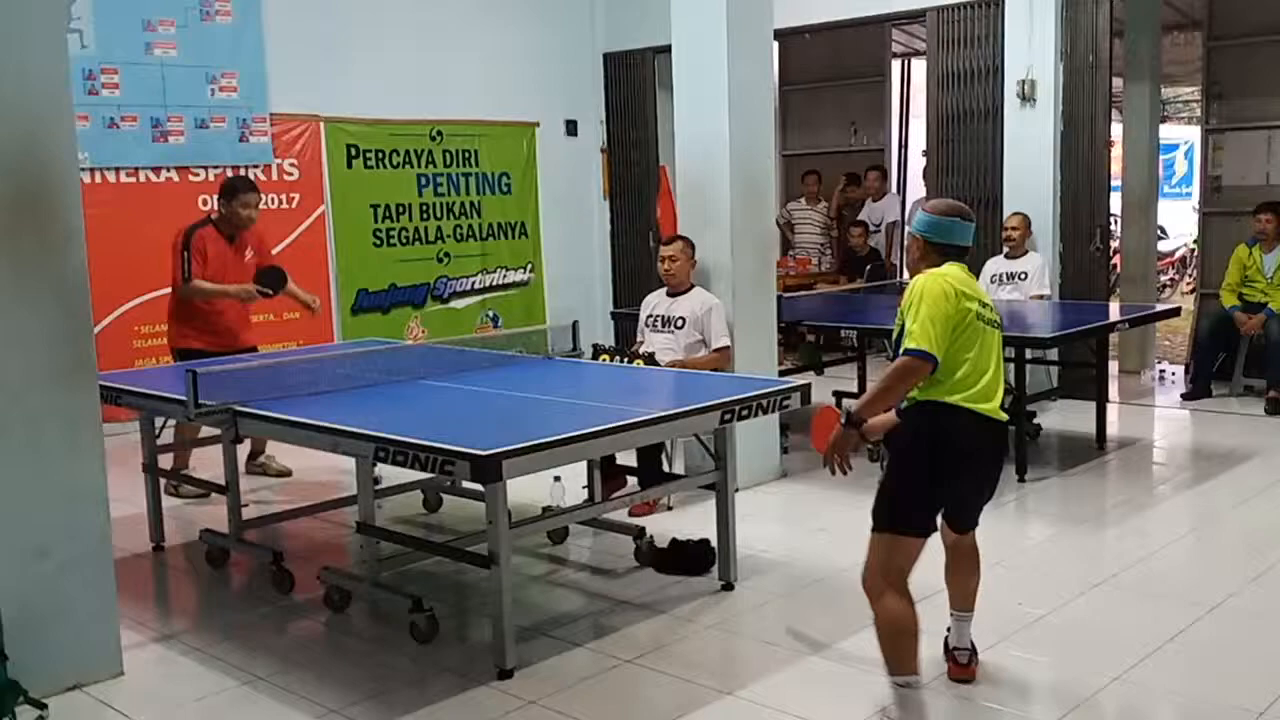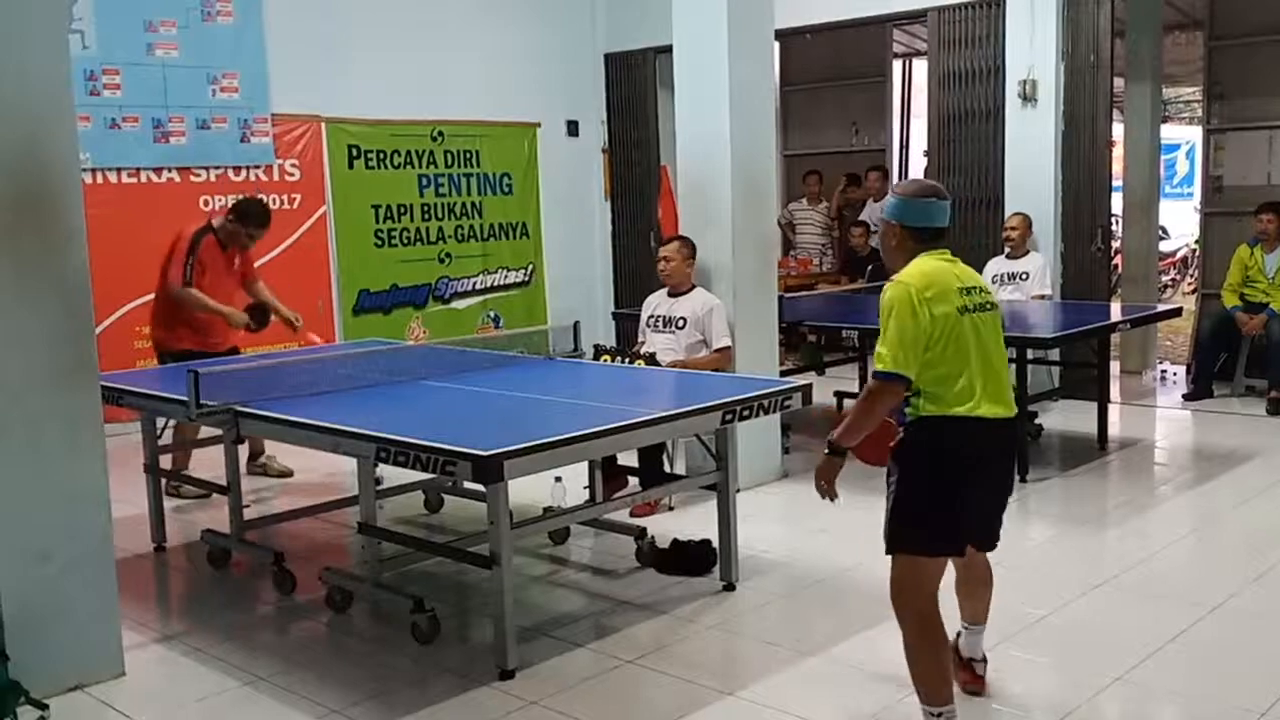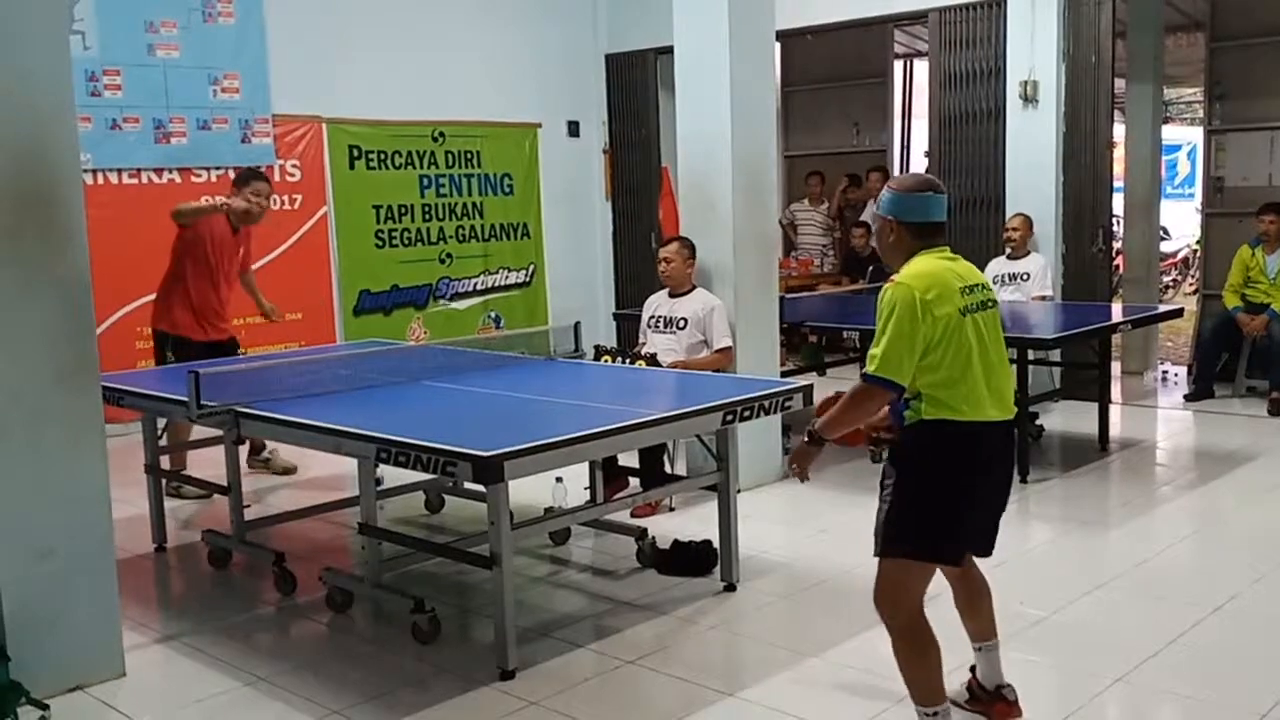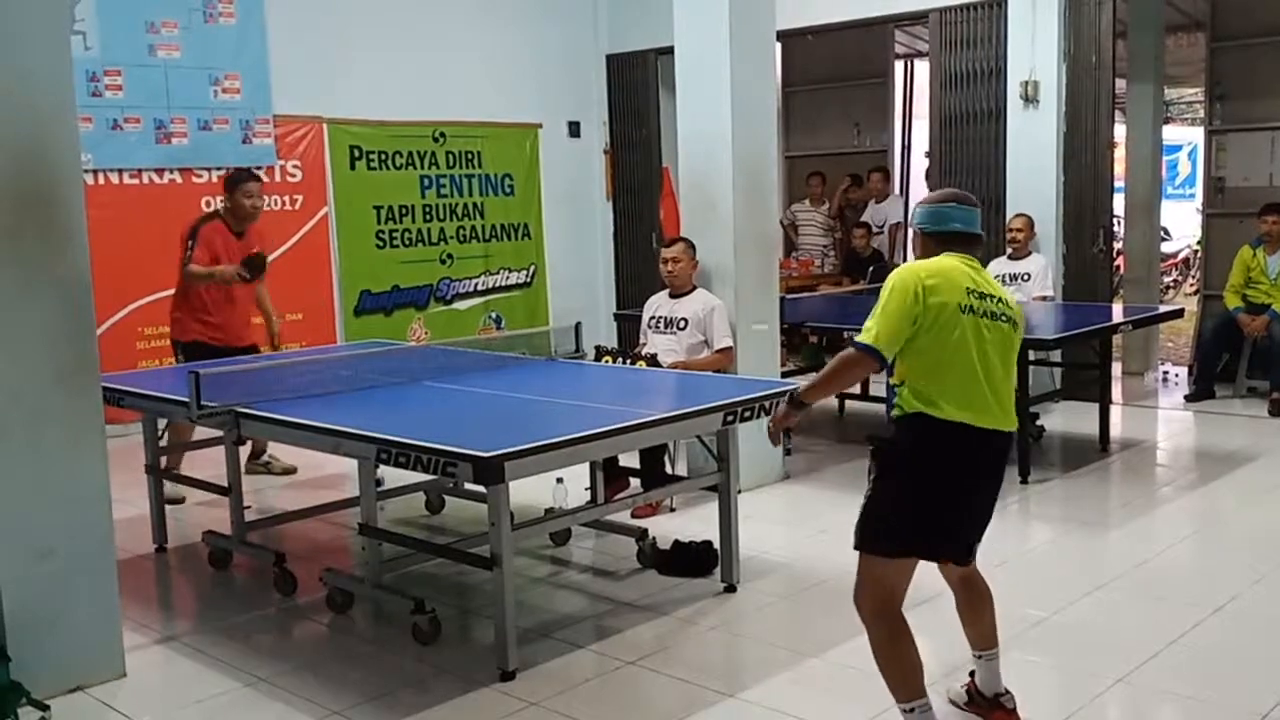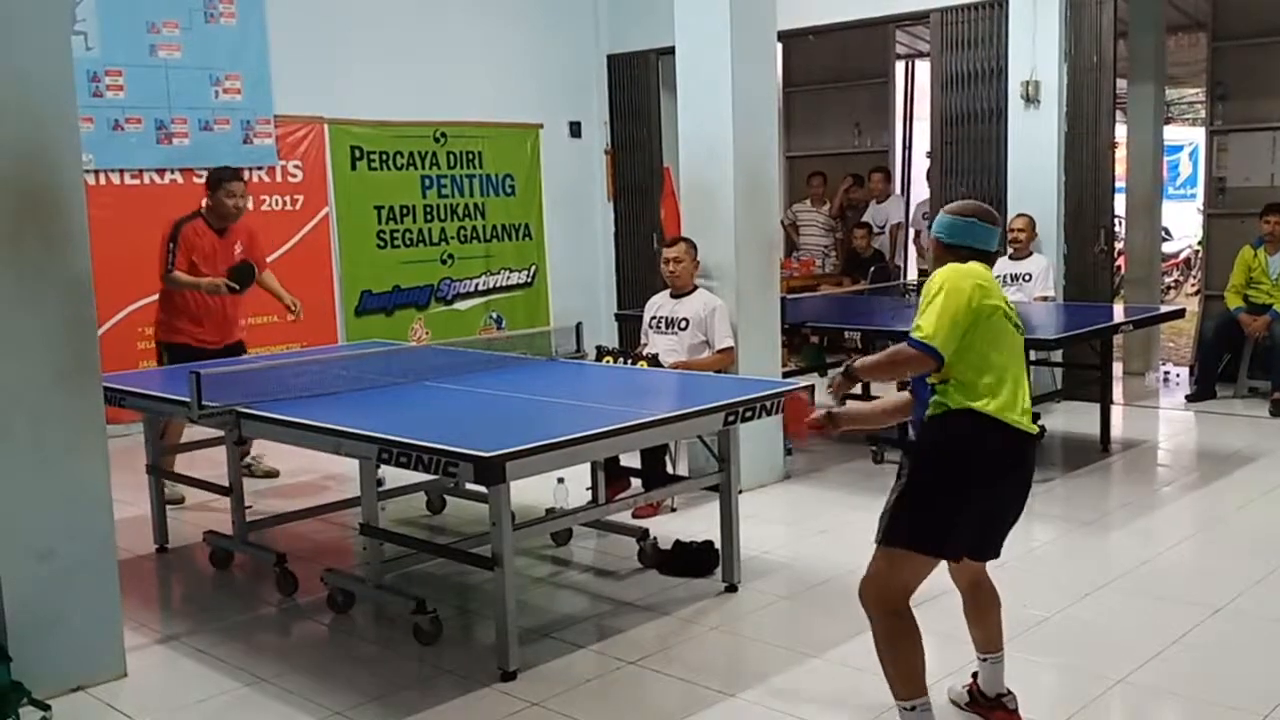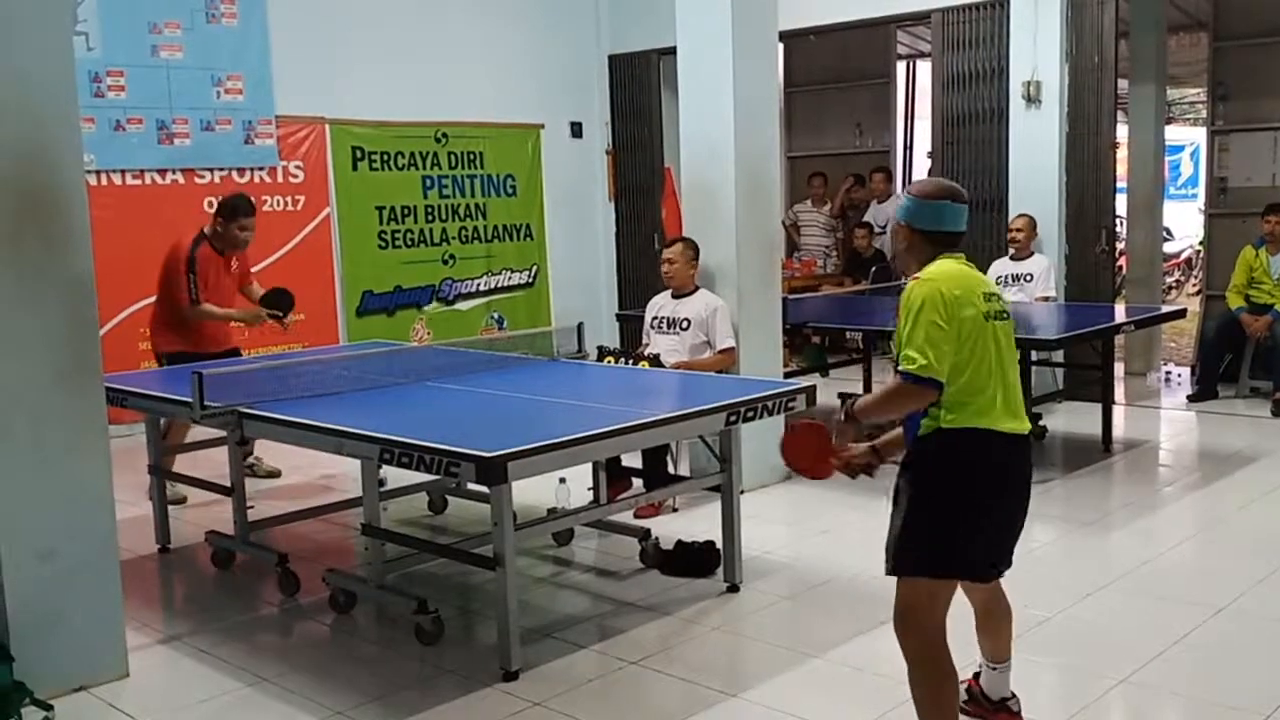
dt=0.3s
person 1, frame 1
left shoulder: (931, 285)
right shoulder: (978, 295)
left elbow: (916, 366)
left wrist: (853, 421)
right wrist: (886, 422)
left hip: (938, 435)
right hip: (986, 437)
left knee: (882, 578)
right knee: (959, 533)
left ankle: (909, 703)
right ankle: (960, 647)
person 1, frame 2
left shoulder: (908, 286)
right shoulder: (973, 282)
left elbow: (891, 385)
left wrist: (837, 446)
right wrist: (916, 432)
left hip: (944, 446)
right hip: (996, 438)
left knee: (912, 597)
right knee: (971, 550)
right ankle: (970, 656)
person 1, frame 3
left shoulder: (910, 287)
right shoulder: (972, 277)
left elbow: (878, 388)
left wrist: (815, 437)
right wrist: (901, 416)
left hip: (943, 450)
right hip: (993, 442)
left knee: (896, 601)
right knee: (957, 561)
person 1, frame 4
left shoulder: (916, 277)
right shoulder: (1005, 301)
left elbow: (864, 357)
left wrist: (797, 401)
left hip: (929, 445)
right hip: (989, 449)
left knee: (876, 599)
right knee: (959, 565)
person 1, frame 5
left shoulder: (954, 281)
right shoulder: (989, 292)
left elbow: (919, 360)
right elbow: (920, 399)
left wrist: (853, 369)
right wrist: (842, 417)
left hip: (965, 448)
right hip: (1010, 452)
left knee: (881, 594)
right knee: (966, 567)
person 1, frame 6
left shoulder: (929, 287)
right shoulder: (977, 284)
left elbow: (918, 388)
left wrist: (859, 409)
right wrist: (880, 449)
left hip: (958, 461)
right hip: (1008, 457)
left knee: (916, 622)
right knee: (980, 582)
person 2, frame 1
left shoulder: (252, 237)
right shoulder: (194, 237)
right elbow: (186, 287)
left wrist: (301, 295)
right wrist: (233, 291)
left hip: (238, 339)
right hip: (194, 339)
left ankle: (257, 457)
right ankle: (177, 476)
person 2, frame 2
left shoulder: (238, 246)
right shoulder: (194, 241)
left elbow: (252, 282)
right elbow: (178, 290)
left wrist: (281, 310)
right wrist: (226, 313)
left hip: (219, 340)
right hip: (178, 339)
left ankle: (257, 458)
right ankle: (176, 477)
person 2, frame 3
left shoulder: (244, 231)
right shoulder: (208, 221)
right elbow: (178, 213)
left wrist: (260, 299)
right wrist: (223, 204)
left hip: (217, 328)
right hip: (179, 325)
left ankle: (258, 452)
right ankle: (176, 477)
person 2, frame 4
left shoulder: (254, 235)
right shoulder: (205, 230)
right elbow: (187, 273)
left wrist: (272, 320)
right wrist: (216, 273)
left hip: (238, 334)
right hip: (196, 332)
left ankle: (258, 456)
right ankle: (170, 474)
person 2, frame 5
left shoulder: (244, 232)
right shoulder: (184, 230)
left elbow: (260, 270)
right elbow: (169, 277)
left wrist: (285, 297)
right wrist: (204, 283)
left hip: (226, 334)
right hip: (181, 334)
left ankle: (244, 457)
person 2, frame 6
left shoulder: (236, 249)
right shoulder: (191, 254)
left elbow: (247, 284)
right elbow: (193, 309)
left wrist: (270, 307)
right wrist: (240, 315)
left hip: (219, 341)
right hip: (177, 342)
left ankle: (246, 458)
person 3, frame 1
left shoulder: (706, 303)
right shoulder: (650, 301)
left elbow: (723, 358)
left wrist: (684, 364)
left ankle: (650, 488)
right ankle: (610, 475)
person 3, frame 2
left shoulder: (708, 304)
right shoulder: (652, 301)
left elbow: (724, 358)
left wrist: (686, 364)
left ankle: (652, 488)
right ankle: (611, 475)
person 3, frame 3
left shoulder: (708, 304)
right shoulder: (653, 301)
left elbow: (725, 358)
left wrist: (686, 365)
left ankle: (653, 489)
right ankle: (611, 476)
person 3, frame 4
left shoulder: (709, 304)
right shoulder: (653, 302)
left elbow: (726, 357)
left wrist: (687, 365)
left ankle: (653, 489)
right ankle: (612, 477)
person 3, frame 5
left shoulder: (710, 304)
right shoulder: (654, 303)
left elbow: (727, 357)
left wrist: (688, 365)
left ankle: (655, 489)
right ankle: (614, 476)
person 3, frame 6
left shoulder: (711, 305)
right shoulder: (656, 303)
left elbow: (728, 358)
left wrist: (689, 366)
left ankle: (656, 489)
right ankle: (615, 477)
person 4, frame 1
right shoulder: (1244, 250)
right elbow: (1228, 289)
right wrist: (1237, 314)
right hip: (1245, 305)
right knee: (1205, 326)
right ankle: (1201, 385)
person 4, frame 2
right shoulder: (1245, 250)
right elbow: (1229, 289)
right wrist: (1238, 314)
right hip: (1247, 306)
right knee: (1207, 326)
right ankle: (1203, 385)
person 4, frame 3
right shoulder: (1247, 251)
right elbow: (1231, 290)
right wrist: (1239, 315)
right hip: (1248, 306)
right knee: (1209, 328)
right ankle: (1204, 385)
person 4, frame 4
right shoulder: (1247, 252)
right elbow: (1231, 290)
right wrist: (1240, 315)
right hip: (1249, 307)
right knee: (1209, 328)
right ankle: (1204, 386)
person 4, frame 5
right shoulder: (1249, 252)
right elbow: (1233, 290)
right wrist: (1242, 316)
right hip: (1251, 307)
right knee: (1210, 328)
right ankle: (1205, 386)
person 4, frame 6
right shoulder: (1250, 252)
right elbow: (1234, 291)
right wrist: (1243, 315)
right hip: (1252, 307)
right knee: (1211, 328)
right ankle: (1207, 386)
